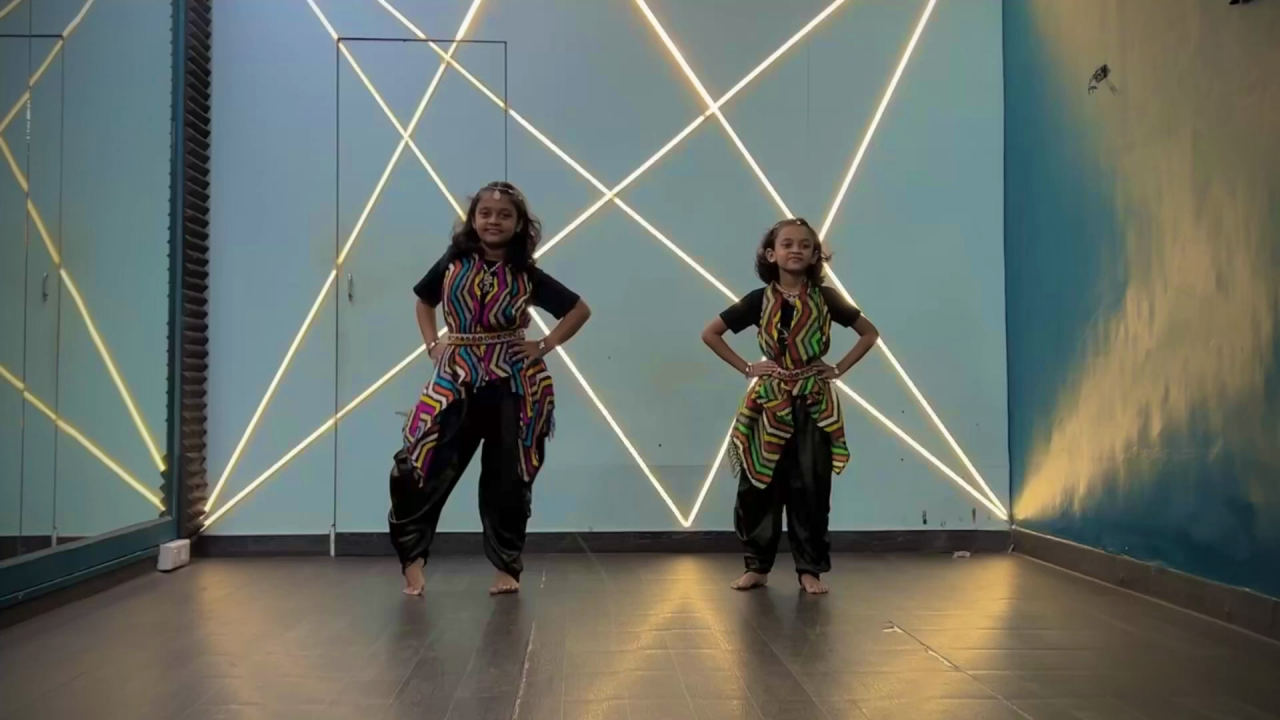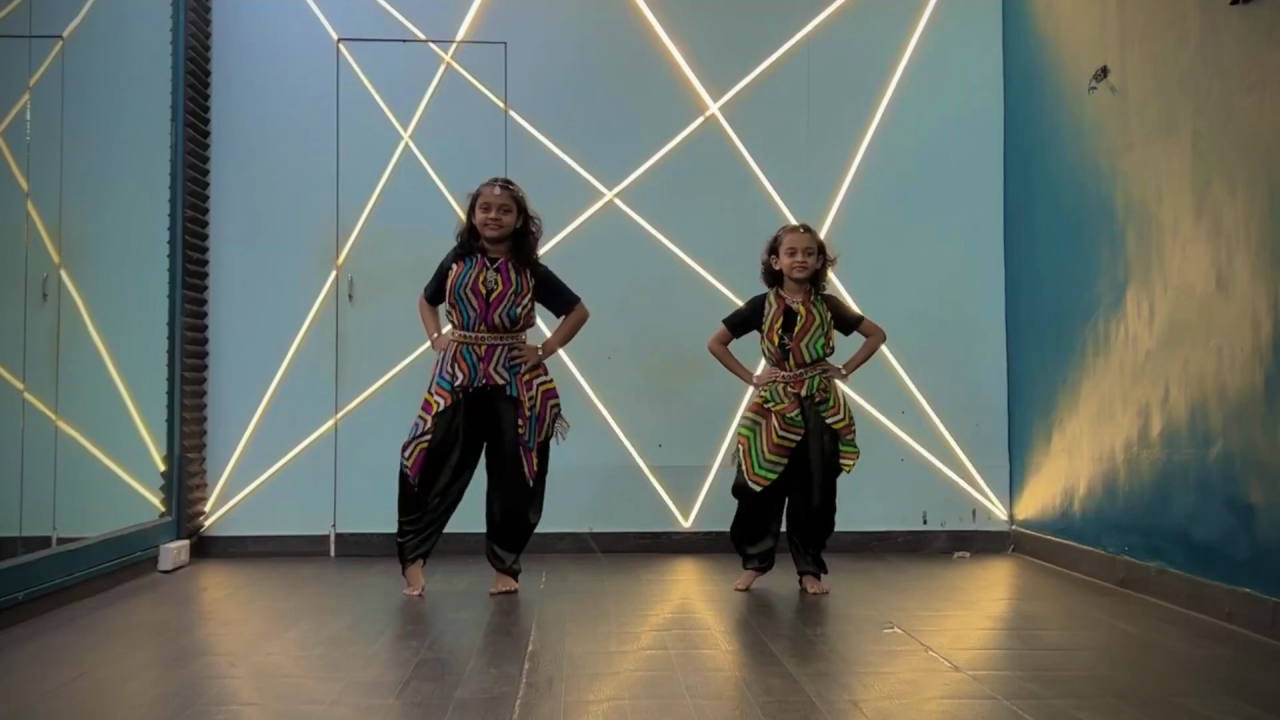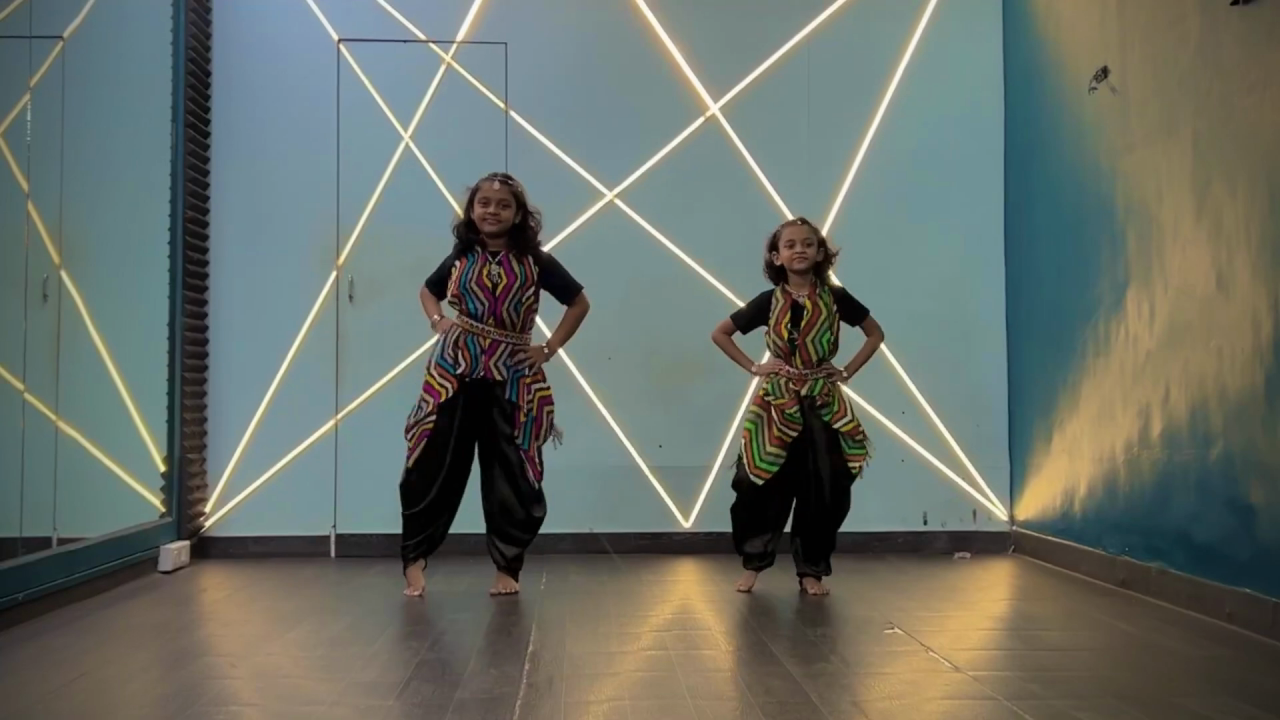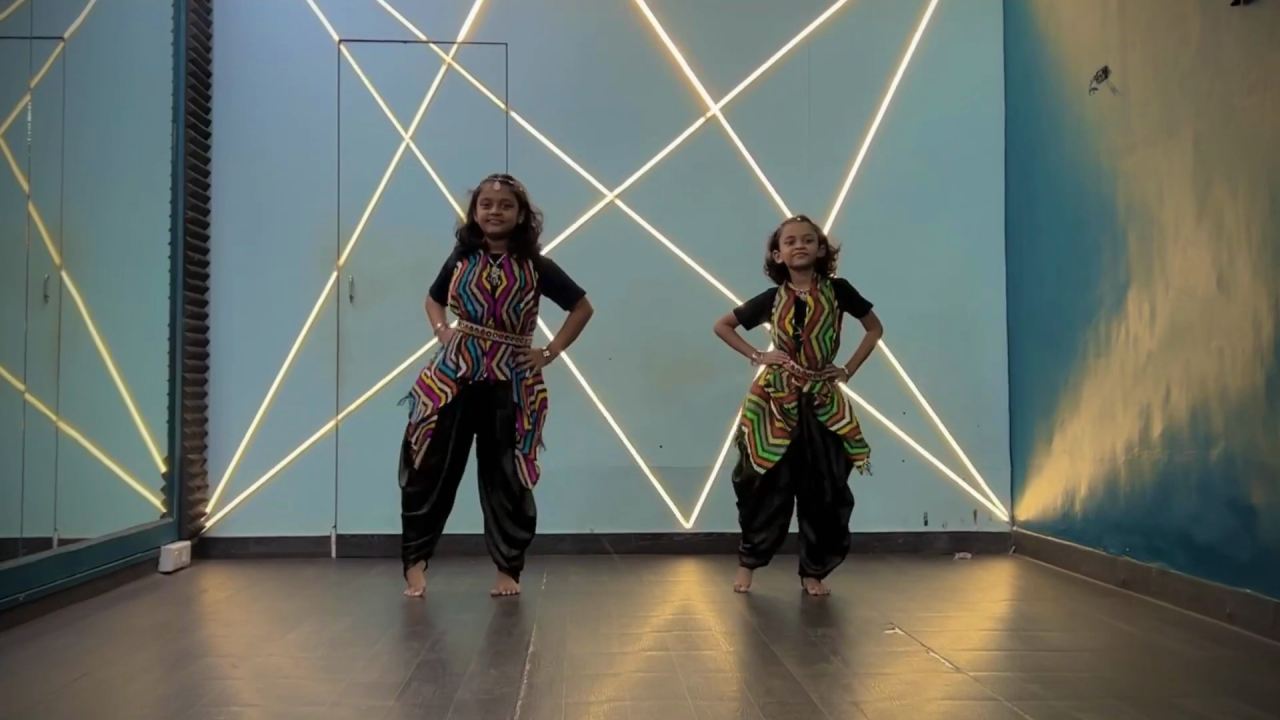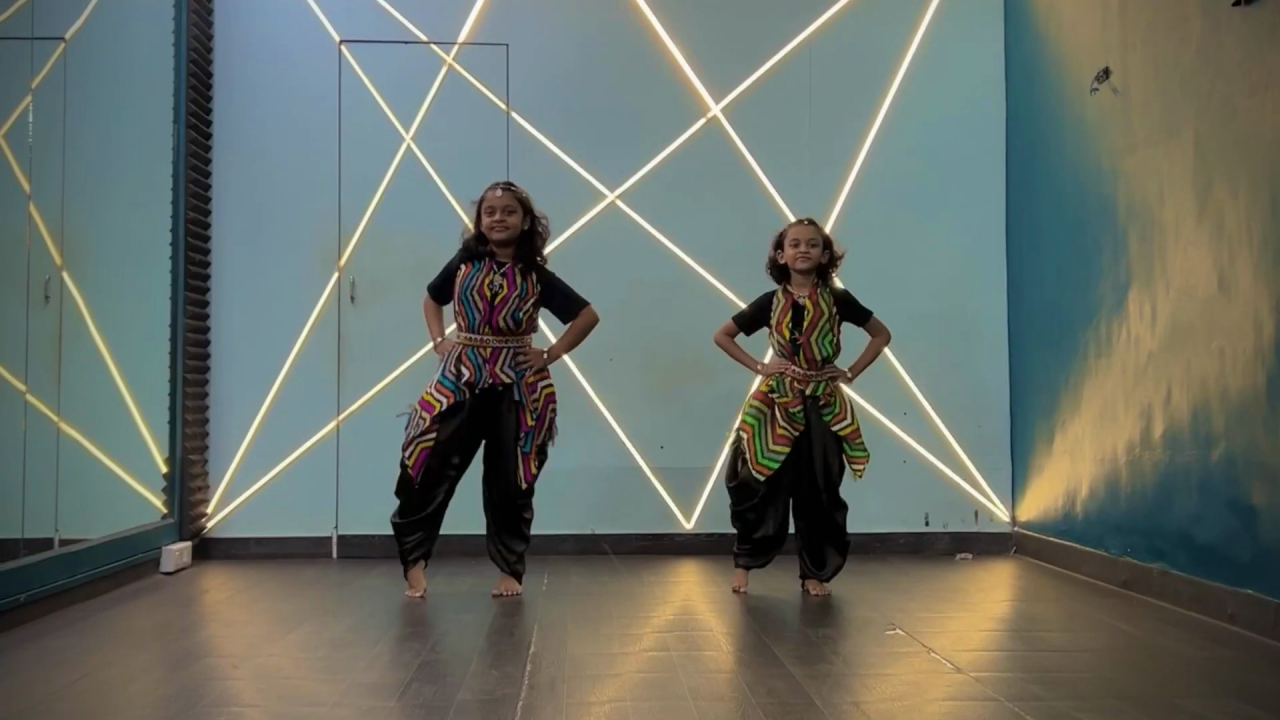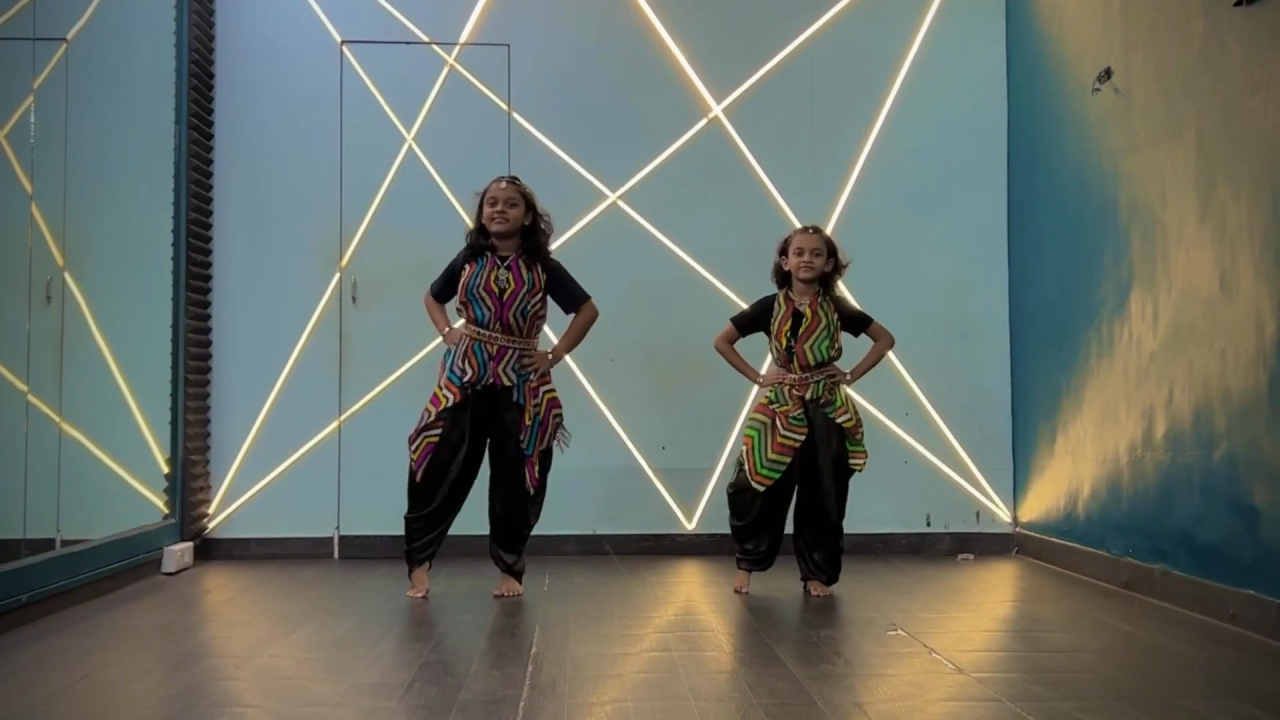
dt=0.1s
person 1, frame 1
left shoulder: (527, 274)
right shoulder: (453, 263)
left elbow: (579, 310)
right elbow: (422, 299)
left wrist: (546, 346)
right wrist: (431, 341)
left hip: (513, 383)
right hip: (457, 380)
left knee: (508, 477)
right knee: (426, 469)
left ankle: (507, 566)
right ankle: (413, 560)
person 1, frame 2
left shoulder: (530, 271)
right shoulder: (456, 262)
left elbow: (577, 311)
right elbow: (427, 302)
left wrist: (546, 349)
right wrist: (436, 337)
left hip: (513, 385)
right hip: (457, 380)
left knee: (514, 479)
right knee: (429, 470)
left ankle: (506, 567)
right ankle: (413, 560)
person 1, frame 3
left shoulder: (535, 262)
right shoulder: (460, 257)
left elbow: (579, 303)
right elbow: (429, 291)
left wrist: (549, 348)
right wrist: (439, 324)
left hip: (511, 380)
right hip: (455, 373)
left knee: (512, 475)
right knee: (433, 468)
left ankle: (507, 567)
right ankle: (414, 560)
person 1, frame 4
left shoulder: (535, 267)
right shoulder: (461, 260)
left elbow: (582, 307)
right elbow: (434, 300)
left wrist: (551, 351)
right wrist: (441, 330)
left hip: (512, 381)
right hip: (455, 376)
left knee: (506, 476)
right knee: (432, 469)
left ankle: (508, 568)
right ankle: (415, 561)
person 1, frame 5
left shoulder: (536, 275)
right shoulder: (464, 263)
left elbow: (586, 317)
right elbow: (431, 300)
left wrist: (552, 355)
right wrist: (439, 339)
left hip: (516, 385)
right hip: (460, 381)
left knee: (510, 479)
right knee: (430, 473)
left ankle: (510, 569)
right ankle: (415, 562)
person 1, frame 6
left shoulder: (543, 268)
right shoulder: (469, 260)
left elbow: (587, 310)
right elbow: (432, 298)
left wrist: (555, 355)
right wrist: (447, 333)
left hip: (518, 386)
right hip: (465, 378)
left knee: (517, 480)
right knee: (438, 471)
left ankle: (510, 570)
right ankle: (420, 563)
person 2, frame 1
left shoulder: (824, 298)
right shoulder: (758, 301)
left elbow: (870, 333)
right elbow: (710, 334)
left wrist: (838, 368)
right wrist: (747, 368)
left hip: (813, 403)
right hip: (770, 401)
left knee: (810, 487)
right knee: (760, 485)
left ankle: (810, 568)
right ankle: (758, 566)
person 2, frame 2
left shoulder: (827, 305)
right shoulder: (761, 306)
left elbow: (877, 335)
right elbow: (716, 343)
left wrist: (844, 370)
right wrist: (750, 378)
left hip: (820, 404)
right hip: (775, 404)
left knee: (815, 490)
right knee: (760, 487)
left ankle: (810, 569)
right ankle: (754, 564)
person 2, frame 3
left shoulder: (835, 296)
right shoulder: (768, 301)
left elbow: (875, 334)
right elbow: (719, 334)
left wrist: (847, 371)
right wrist: (753, 367)
left hip: (822, 401)
right hip: (776, 403)
left knee: (823, 491)
right knee: (763, 485)
left ankle: (812, 570)
right ankle: (753, 565)
person 2, frame 4
left shoulder: (838, 291)
right shoulder: (771, 299)
left elbow: (874, 328)
right elbow: (722, 326)
left wrist: (848, 370)
right wrist: (756, 356)
left hip: (822, 400)
right hip: (776, 397)
left knee: (825, 489)
right knee: (765, 481)
left ankle: (814, 570)
right ankle: (749, 561)
person 2, frame 5
left shoulder: (836, 299)
right shoulder: (770, 302)
left elbow: (882, 335)
right elbow: (722, 336)
left wrist: (850, 373)
right wrist: (757, 367)
left hip: (823, 404)
right hip: (778, 401)
left knee: (819, 492)
right knee: (760, 483)
left ankle: (815, 571)
right ankle: (745, 561)
person 2, frame 6
left shoulder: (836, 307)
right shoulder: (769, 306)
left elbow: (885, 340)
right elbow: (722, 341)
left wrist: (851, 376)
right wrist: (756, 376)
left hip: (826, 407)
right hip: (780, 408)
left knee: (823, 496)
right knee: (759, 490)
left ankle: (816, 573)
right ankle: (747, 564)
